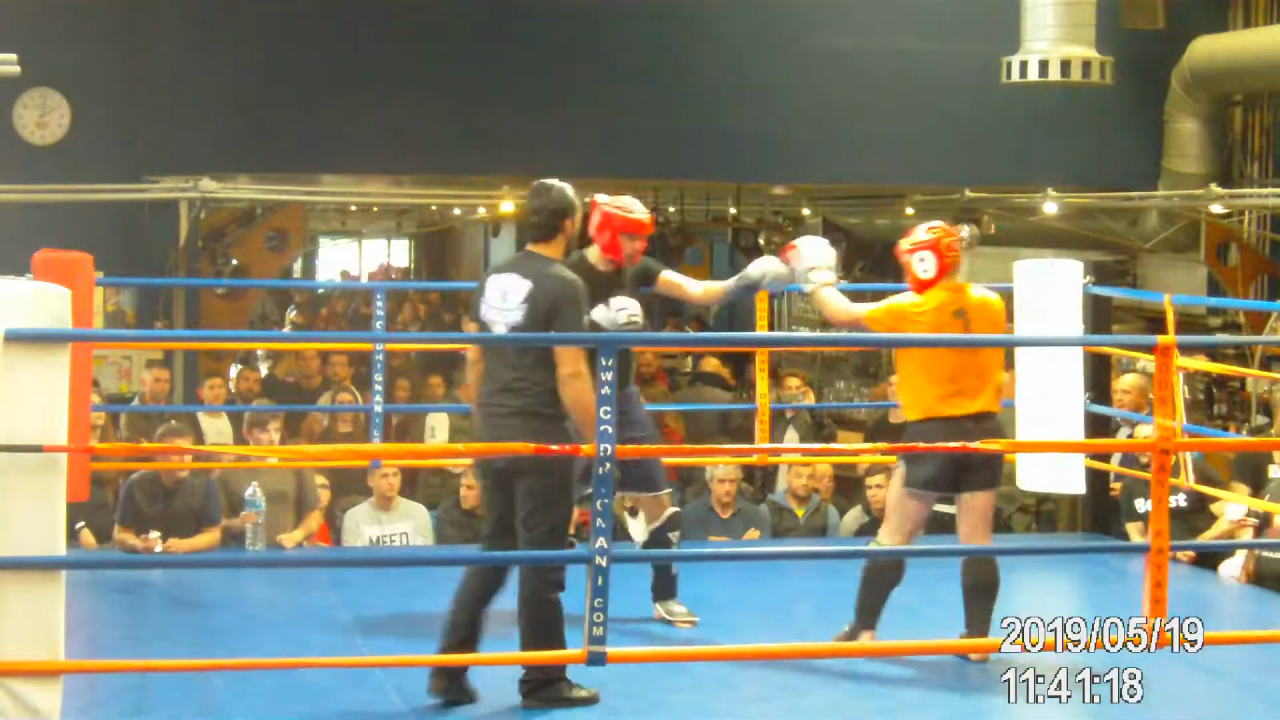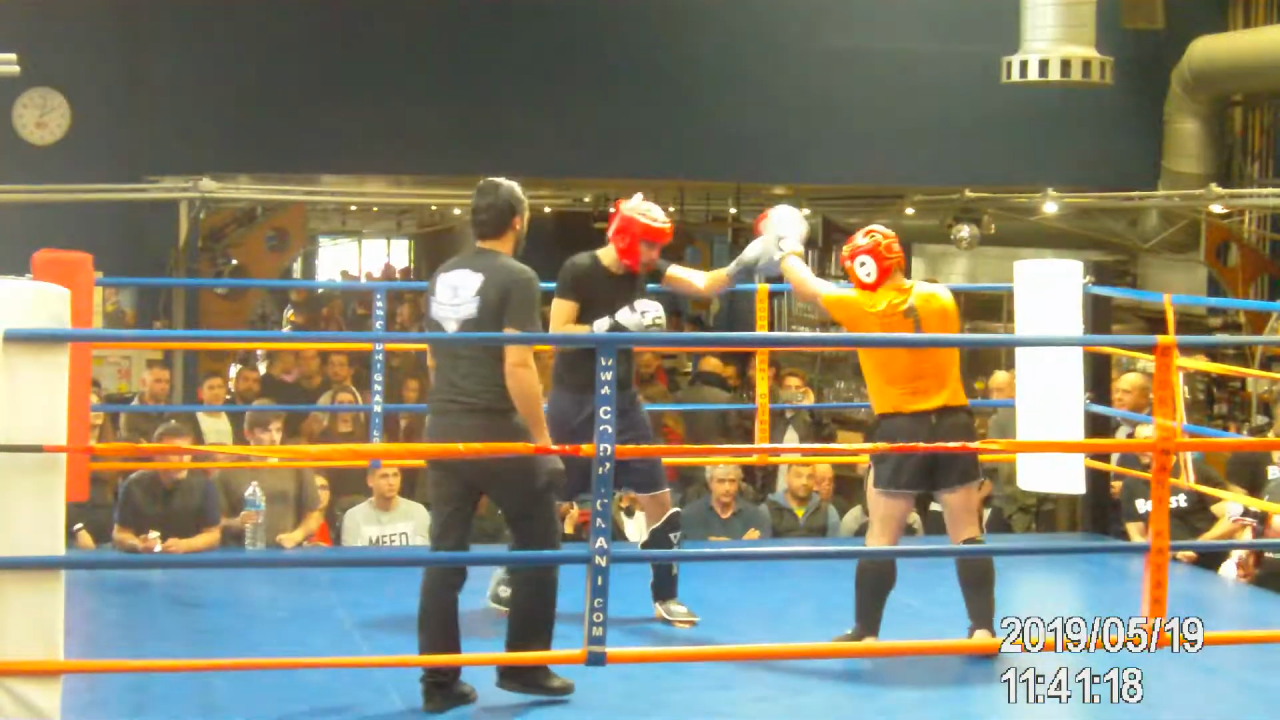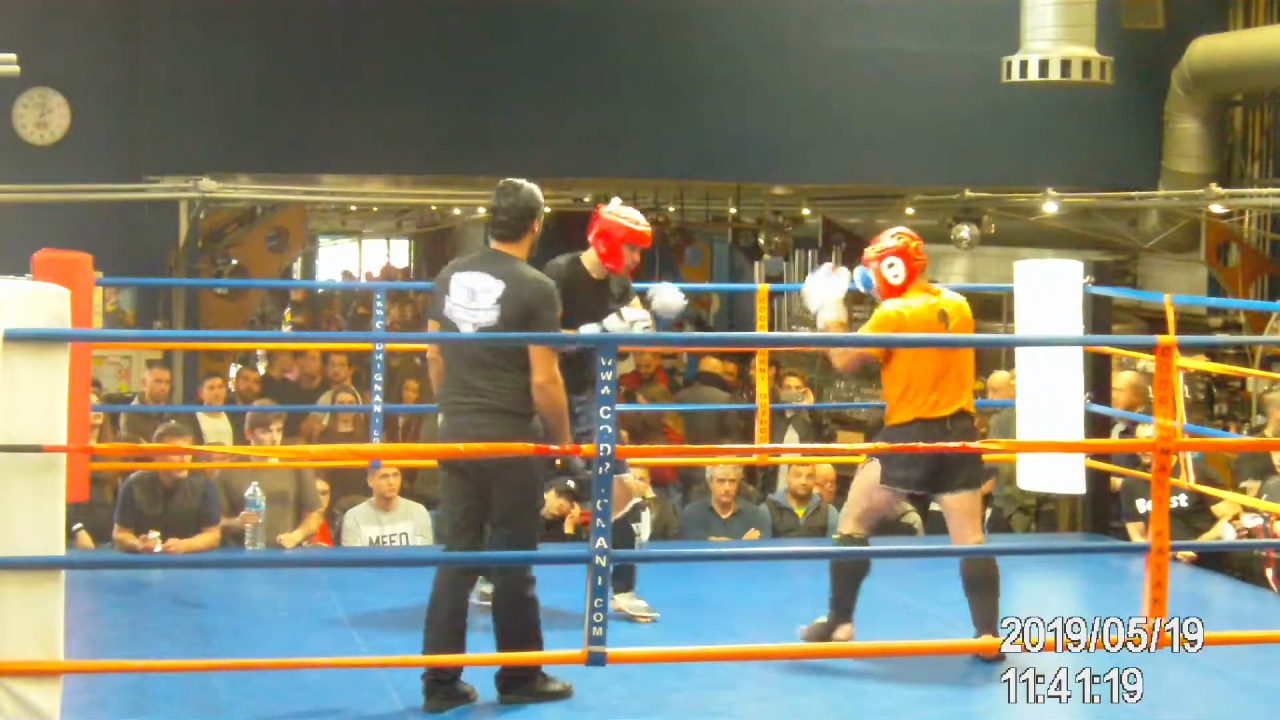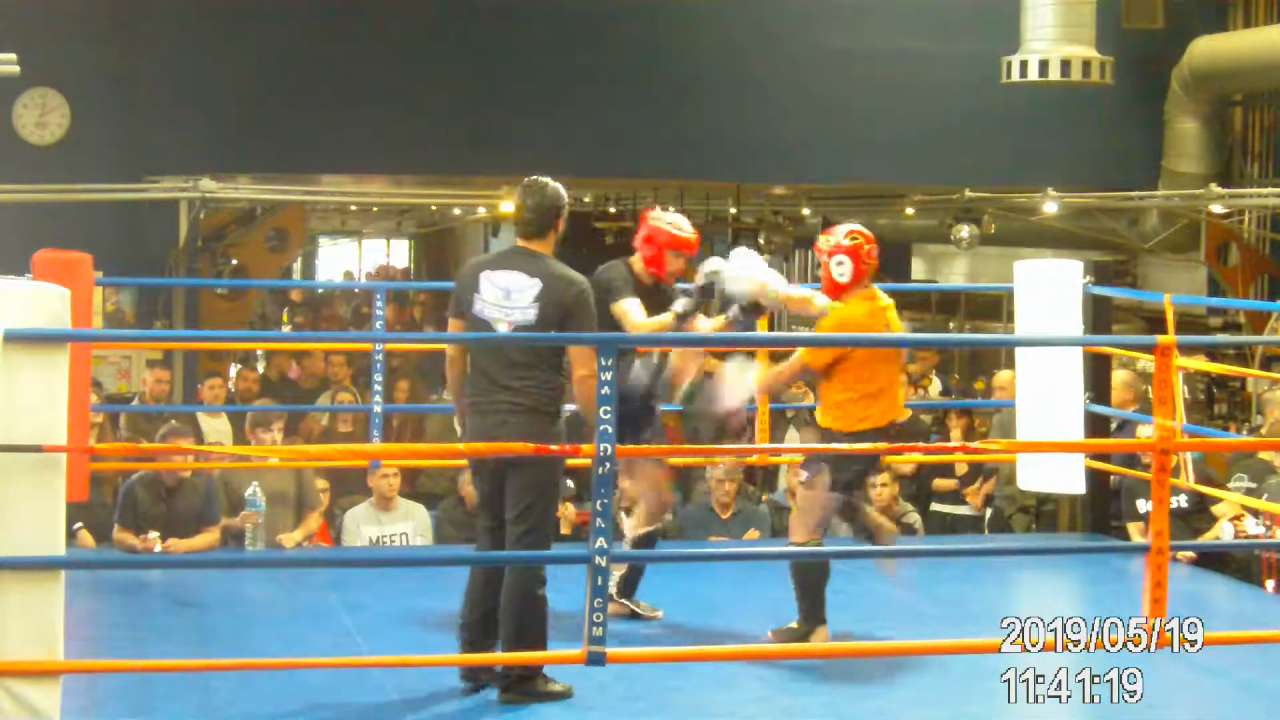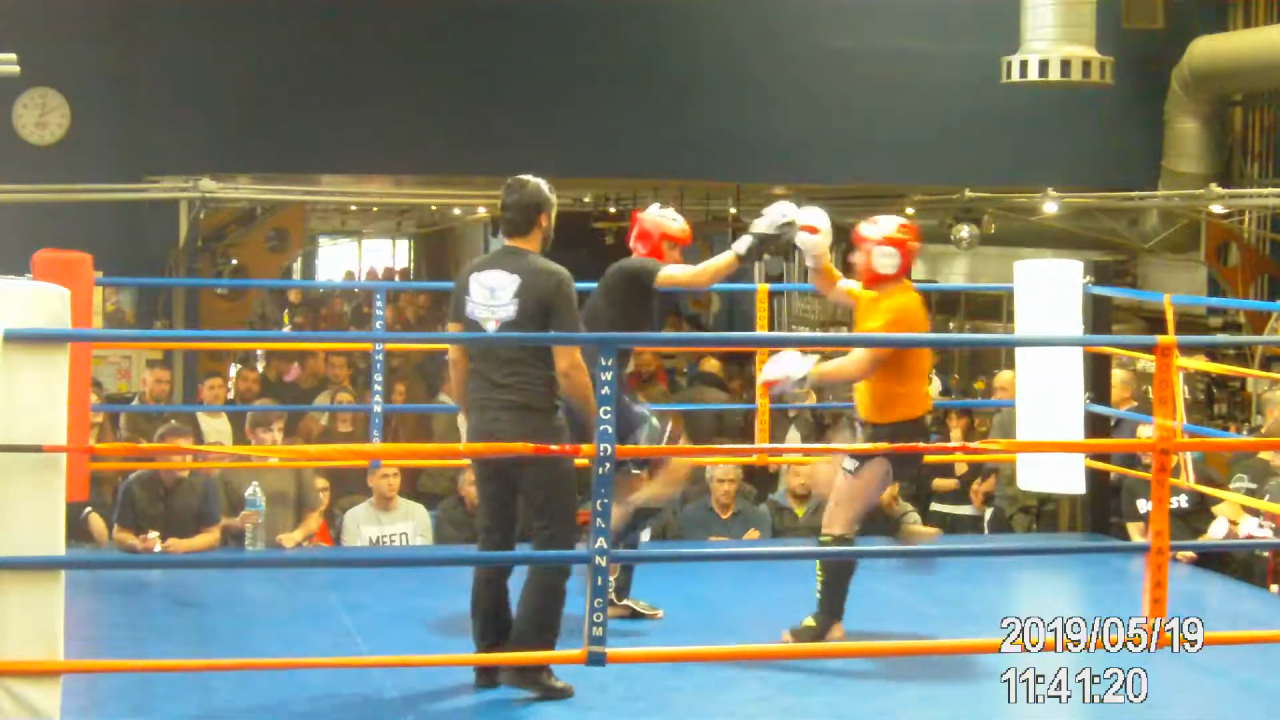
dt=0.4s
person 1, frame 1
left shoulder: (495, 277)
right shoulder: (563, 285)
left elbow: (474, 359)
right elbow: (573, 376)
right wrist: (598, 443)
left hip: (495, 434)
right hip: (541, 437)
left knee: (494, 551)
right knee: (543, 561)
left ankle: (450, 670)
right ankle: (544, 682)
person 1, frame 2
left shoulder: (443, 275)
right shoulder: (516, 278)
right elbow: (518, 367)
right wrist: (543, 439)
left hip: (443, 431)
right hip: (496, 432)
left knee: (445, 554)
right knee: (537, 544)
left ankle: (439, 681)
right ankle: (524, 665)
person 1, frame 3
left shoulder: (451, 275)
right shoulder: (535, 288)
left elbow: (435, 357)
right elbow: (544, 380)
right wrist: (565, 440)
left hip: (457, 434)
right hip: (510, 437)
left knee: (456, 555)
right knee: (512, 557)
left ankle: (441, 678)
right ankle: (518, 676)
person 1, frame 4
left shoulder: (473, 273)
right shoulder: (569, 286)
left elbow: (454, 357)
right elbow: (584, 374)
left wrist: (463, 417)
left hip: (483, 429)
right hip: (534, 433)
left knee: (490, 544)
right knee: (526, 554)
left ankle: (477, 657)
right ankle: (520, 675)
person 1, frame 5
left shoulder: (471, 275)
right shoulder: (551, 278)
left elbow: (458, 361)
right elbow: (568, 367)
right wrist: (598, 423)
left hip: (485, 428)
right hip: (535, 428)
left knee: (493, 543)
right knee: (555, 542)
left ankle: (490, 660)
right ankle: (526, 657)
person 2, frame 1
left shoulder: (907, 309)
right shoulder: (991, 306)
left elbow: (841, 314)
left wrist: (817, 277)
left hip: (931, 434)
right hip: (983, 431)
left knee: (894, 536)
right knee: (978, 542)
left ankle: (863, 629)
right ankle: (978, 637)
person 2, frame 2
left shoulder: (862, 308)
right shoulder: (944, 299)
left elbow: (803, 283)
left wrist: (784, 248)
left hip: (902, 431)
right hip: (955, 426)
left knee: (881, 537)
right knee: (968, 536)
left ankle: (866, 632)
right ankle: (983, 629)
person 2, frame 3
left shoulder: (893, 314)
right shoulder: (957, 304)
left elbow: (843, 359)
left wrist: (828, 309)
right wrist: (877, 293)
left hip: (907, 436)
right hip: (958, 431)
left knee: (852, 523)
right knee: (970, 539)
left ankle: (839, 621)
right ankle: (989, 634)
person 2, frame 4
left shoulder: (843, 320)
right shoulder: (880, 303)
left elbow: (793, 372)
right elbow: (815, 303)
left wrist: (749, 388)
left hip: (849, 437)
right hip: (878, 428)
left knee: (805, 530)
left ankle: (811, 625)
right ankle: (878, 530)
person 2, frame 5
left shoulder: (897, 309)
right shoulder: (882, 296)
left elbow: (859, 366)
right elbow: (832, 288)
left wrist: (801, 369)
right wrist: (818, 250)
left hip: (893, 429)
right hip: (890, 422)
left knee: (838, 520)
right knee: (829, 481)
left ankle: (826, 622)
person 3, frame 1
left shoulder: (639, 268)
right shoulder: (568, 272)
left elbow: (696, 291)
left wrist: (744, 282)
right wrist: (592, 323)
left hip: (623, 398)
left knee: (656, 498)
left ankle: (665, 597)
person 3, frame 2
left shoulder: (647, 270)
right shoulder: (580, 269)
left elbow: (703, 285)
right elbow: (558, 335)
left wrist: (741, 267)
right wrist: (615, 324)
left hip: (621, 401)
right hip: (572, 400)
left knee: (658, 498)
left ankle: (666, 597)
right ankle: (507, 580)
person 3, frame 3
left shoulder: (619, 282)
right shoulder: (562, 273)
left elbow: (640, 334)
left wrist: (659, 315)
right wrist: (600, 332)
left hip: (584, 400)
left knee: (625, 489)
left ankle: (622, 589)
person 3, frame 4
left shoulder: (662, 289)
right shoulder: (612, 276)
left elbow: (701, 329)
right elbow: (642, 332)
right wrist: (690, 304)
left hip: (631, 398)
left knee: (656, 497)
right knee: (689, 355)
left ankle: (620, 592)
person 3, frame 5
left shoulder: (629, 279)
right shoulder: (635, 269)
right elbow: (697, 277)
right wrist: (750, 243)
left knee: (640, 485)
right knee: (676, 467)
left ankle: (615, 595)
right ankle: (606, 540)
